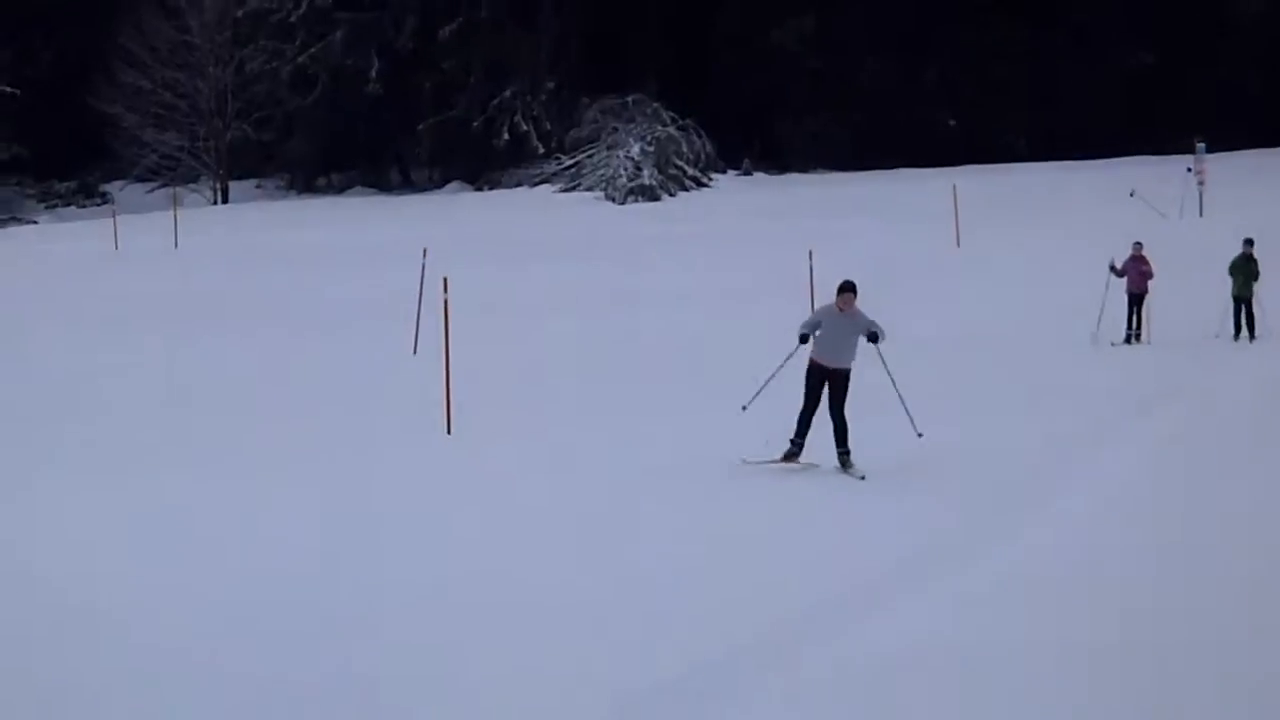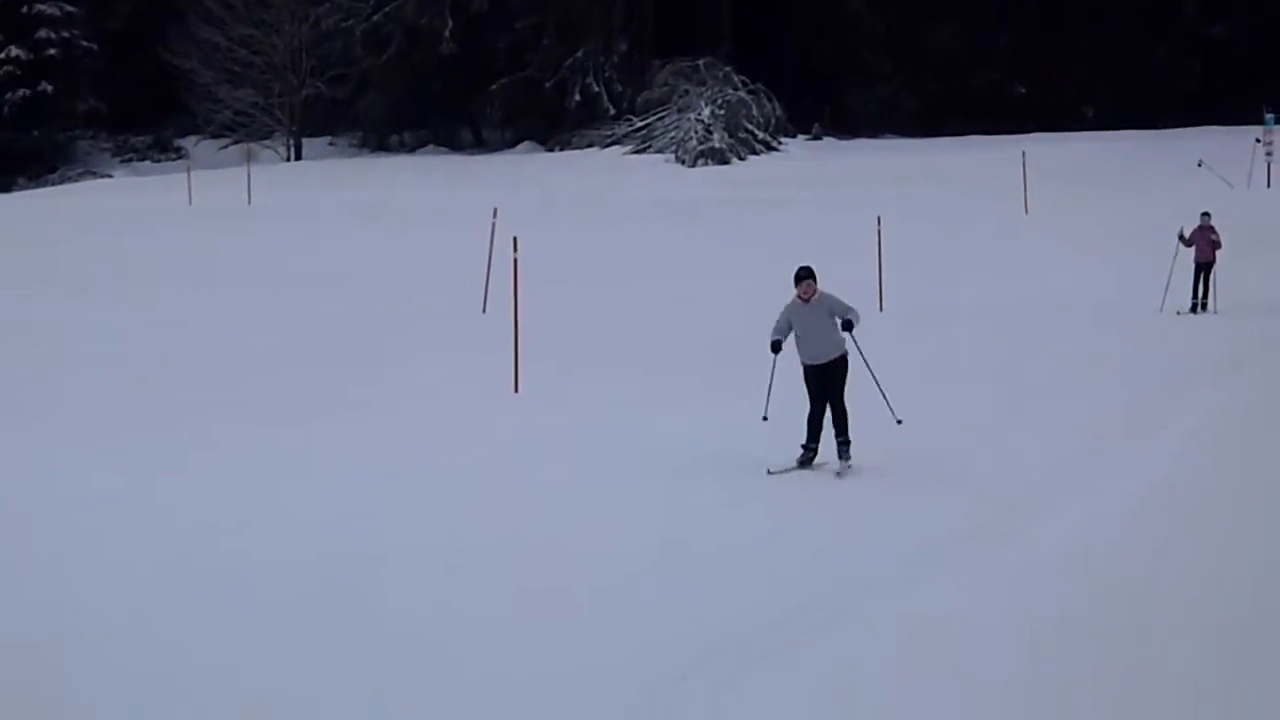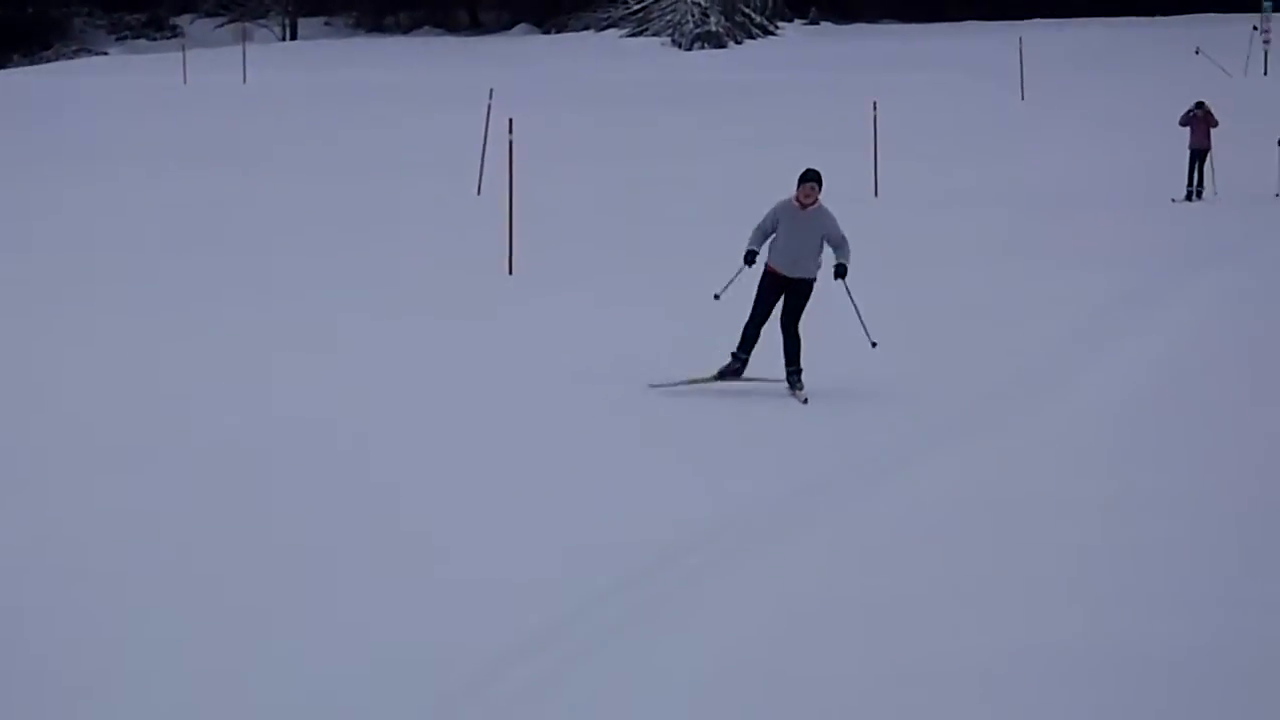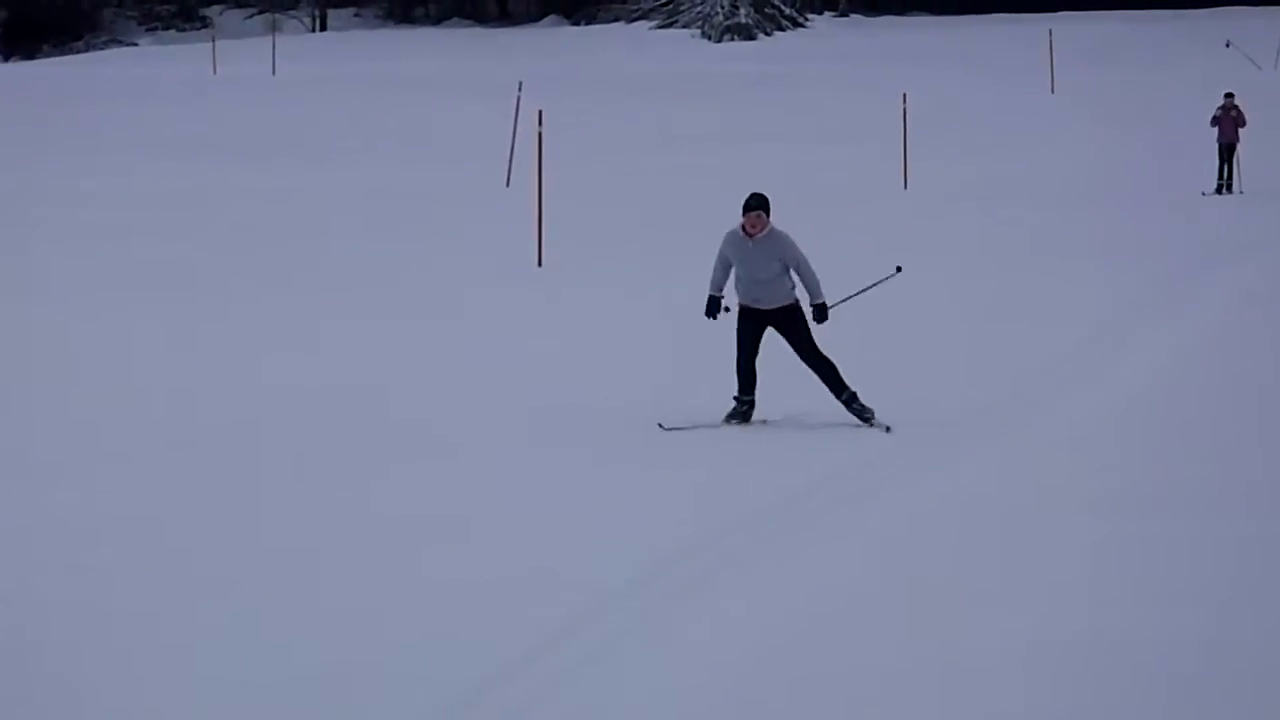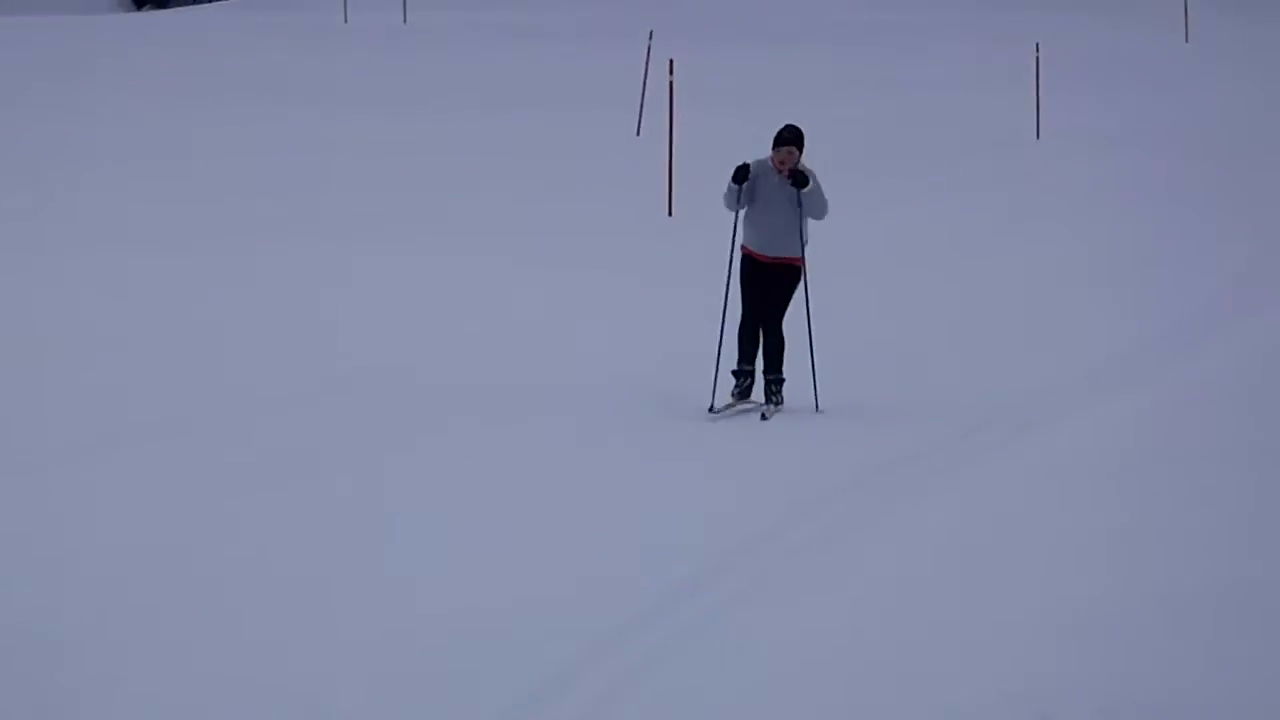
dt=1s
person 1, frame 1
left shoulder: (859, 318)
right shoulder: (825, 312)
left elbow: (878, 331)
right elbow: (807, 326)
left wrist: (875, 334)
right wrist: (804, 333)
left hip: (841, 371)
right hip: (817, 365)
left knee: (837, 412)
right knee: (810, 406)
left ankle: (843, 454)
right ankle: (796, 446)
person 1, frame 2
left shoulder: (828, 300)
right shoulder: (791, 308)
left elbow: (851, 313)
right elbow: (779, 330)
left wrist: (850, 320)
right wrist: (776, 340)
left hip: (836, 358)
right hip: (811, 364)
left knee: (836, 401)
right knee: (817, 406)
left ankle: (843, 444)
right ankle: (810, 449)
person 1, frame 3
left shoulder: (825, 217)
right shoulder: (782, 208)
left elbow: (840, 243)
right elbow: (762, 230)
left wrist: (842, 262)
right wrist: (752, 249)
left hip: (804, 279)
right hip: (774, 272)
left knee: (789, 324)
right knee: (757, 317)
left ankle: (793, 372)
right ankle: (739, 361)
person 1, frame 4
left shoulder: (780, 240)
right shoulder: (732, 239)
left elbow: (803, 268)
right elbow: (722, 265)
left wrist: (818, 301)
right wrist: (714, 294)
left hip: (785, 306)
right hip: (749, 308)
left knee: (810, 353)
right knee: (745, 354)
left ankle: (847, 398)
right ankle: (744, 404)
person 1, frame 5
left shoulder: (806, 177)
right shoulder: (757, 169)
left elbow: (818, 212)
right elbow: (733, 204)
left wrist: (804, 185)
right wrist: (737, 181)
left hip: (788, 262)
right hip: (753, 257)
left knee: (771, 321)
right knee: (750, 316)
left ankle: (773, 381)
right ankle: (744, 376)
